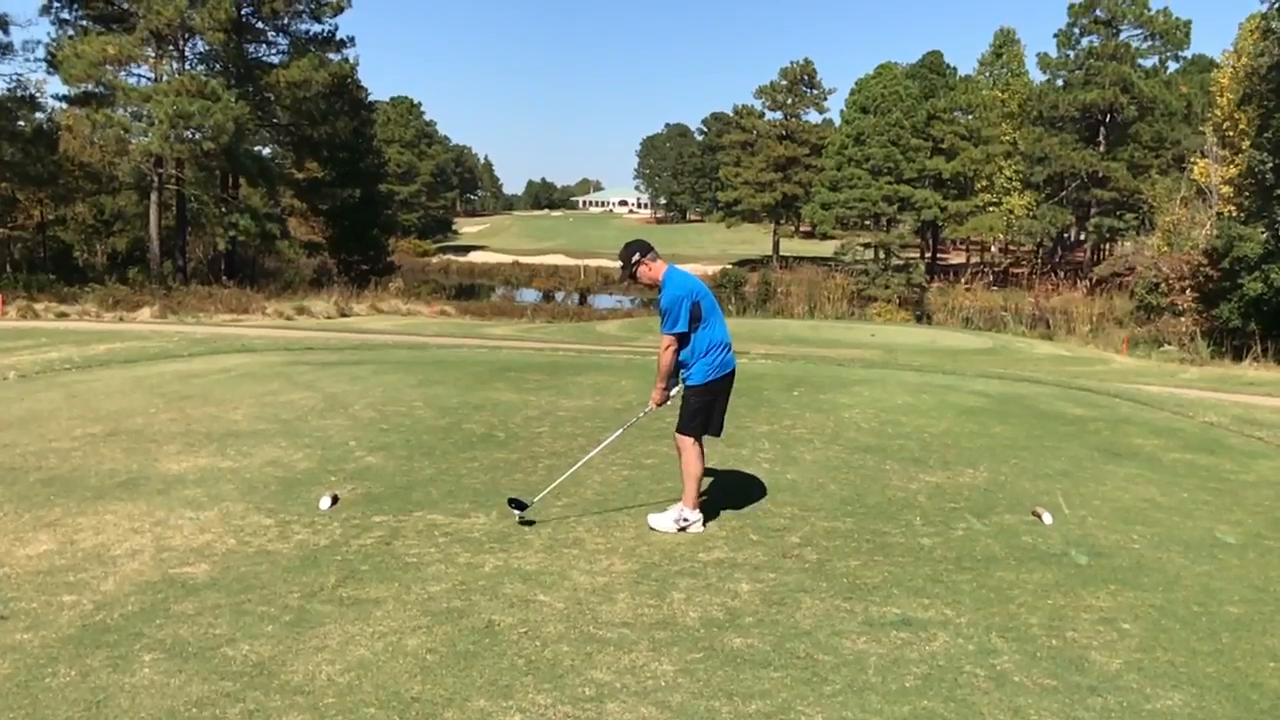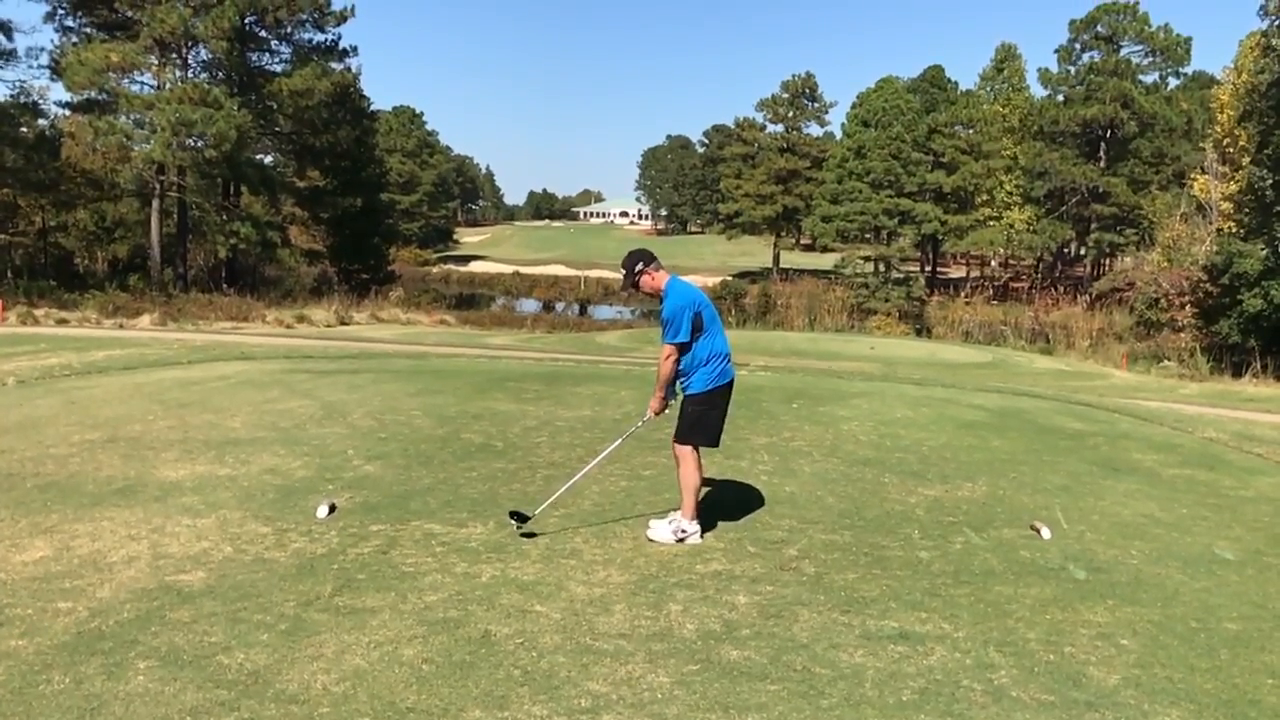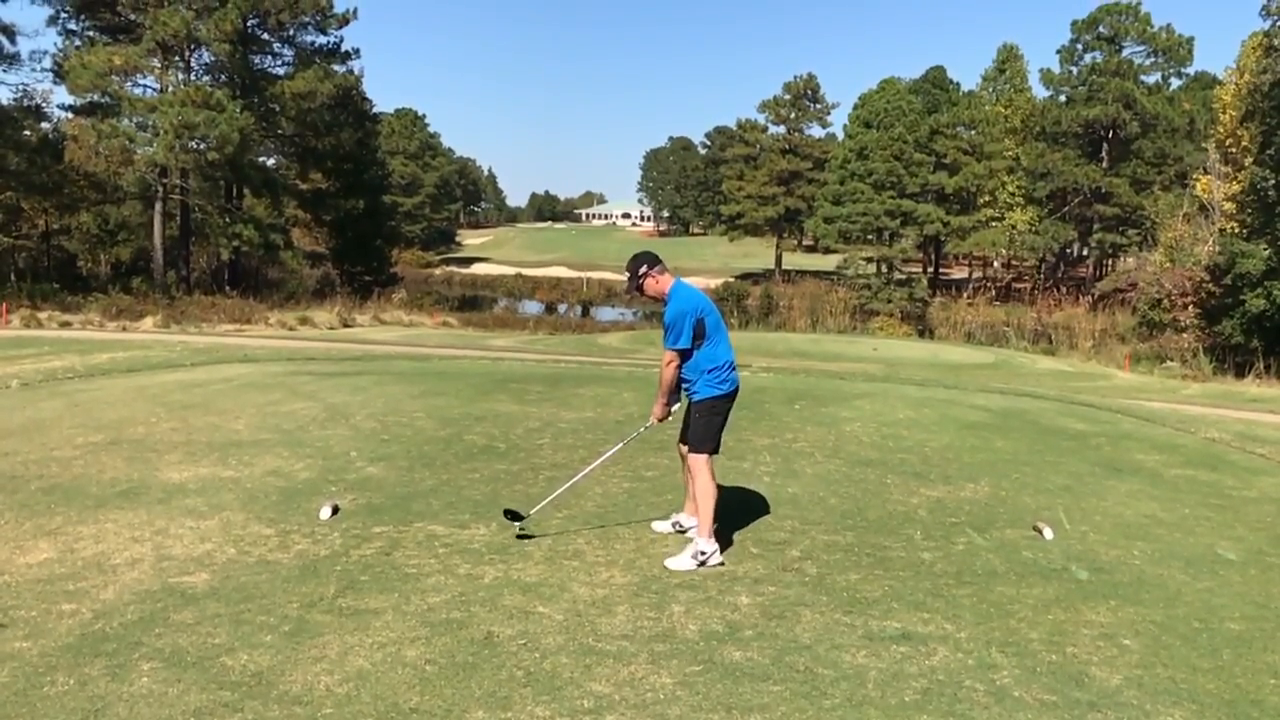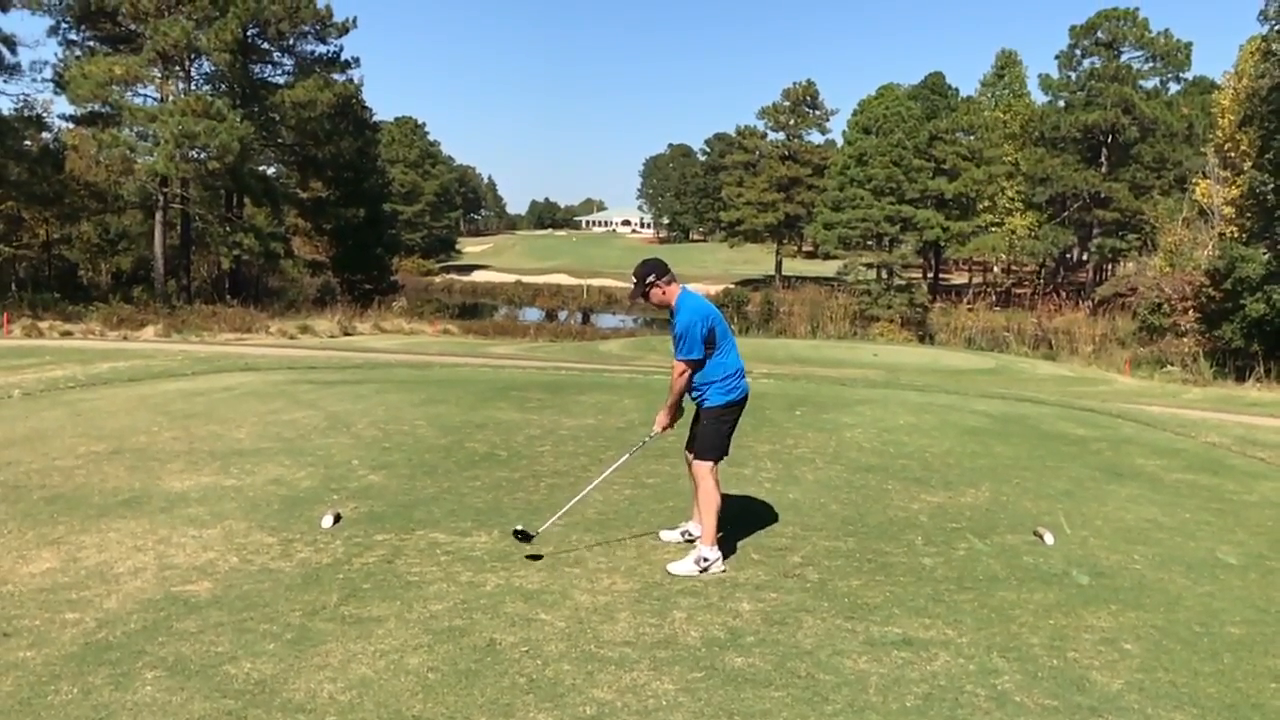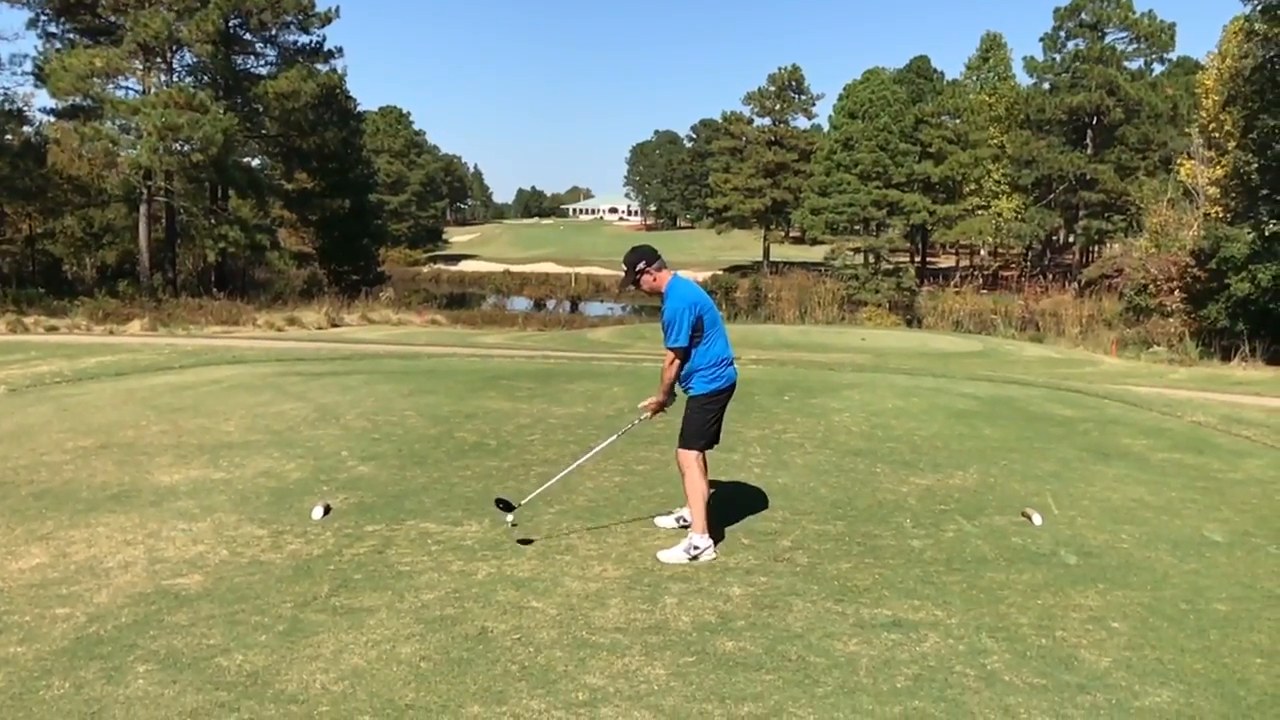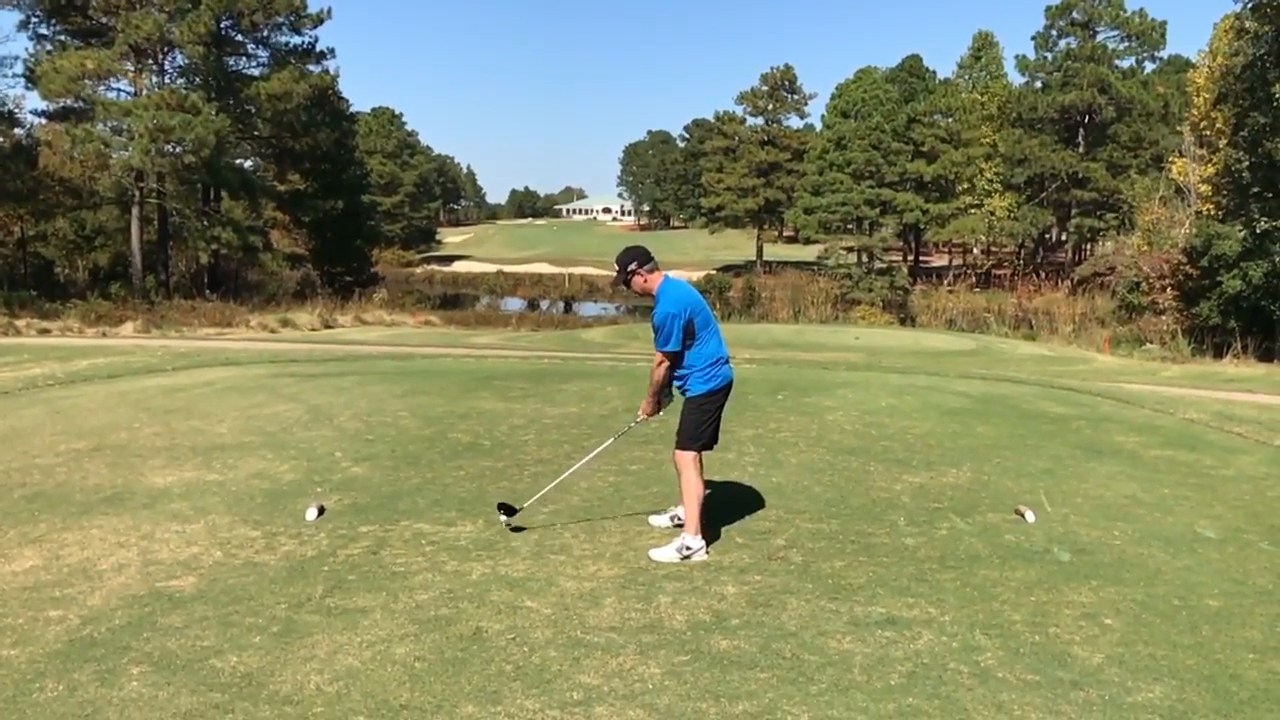
dt=0.7s
person 1, frame 1
left shoulder: (673, 291)
right shoulder: (677, 280)
left elbow: (670, 346)
left wrist: (660, 387)
right wrist: (668, 382)
left hip: (707, 371)
right hip: (709, 368)
left knee: (686, 439)
right knee: (691, 439)
left ankle: (690, 514)
right ankle: (688, 505)
person 1, frame 2
left shoulder: (676, 300)
right shoulder: (678, 292)
left elbow: (670, 356)
left wrist: (658, 396)
right wrist: (666, 391)
left hip: (707, 381)
right hip: (704, 380)
left knee: (685, 448)
right knee: (683, 448)
left ankle: (688, 525)
right ankle: (684, 515)
person 1, frame 3
left shoulder: (679, 305)
right shoulder: (683, 295)
left elbow: (671, 362)
left wrist: (661, 402)
right wrist: (672, 396)
left hip: (712, 387)
right hip: (706, 385)
left knee: (699, 459)
right knee: (687, 450)
left ankle: (705, 545)
right ankle: (690, 517)
person 1, frame 4
left shoulder: (689, 315)
right shoulder: (685, 305)
left elbow: (683, 371)
right elbow: (685, 367)
left wrist: (667, 411)
right wrist: (674, 406)
left hip: (723, 395)
right hip: (714, 393)
left knee: (704, 466)
right knee: (694, 457)
left ankle: (708, 552)
right ankle: (697, 525)
person 1, frame 5
left shoulder: (677, 302)
right shoulder: (681, 288)
left elbow: (674, 359)
left wrist: (661, 397)
right wrist: (667, 392)
left hip: (708, 383)
right hip: (712, 379)
left knee: (688, 455)
right knee: (693, 449)
left ankle: (700, 540)
right ankle: (693, 512)
person 1, frame 6
left shoulder: (668, 305)
right shoulder: (674, 288)
left elbow: (662, 361)
left wrist: (650, 399)
right wrist: (663, 391)
left hip: (705, 383)
right hip: (708, 379)
left knee: (685, 456)
right knee: (689, 451)
left ankle: (692, 541)
right ankle: (687, 510)
